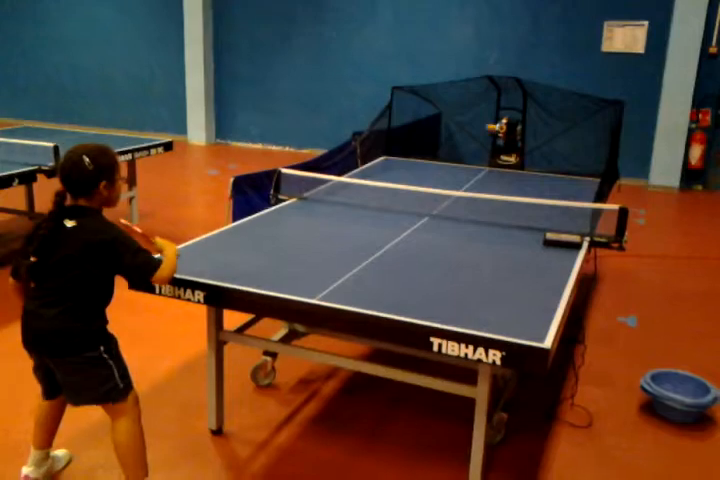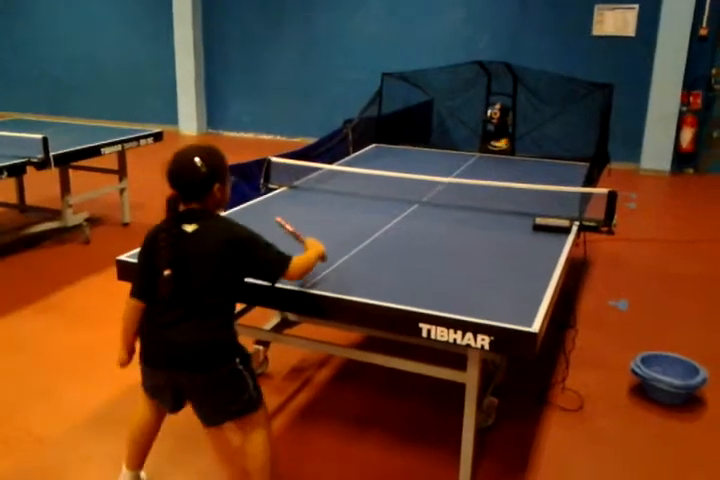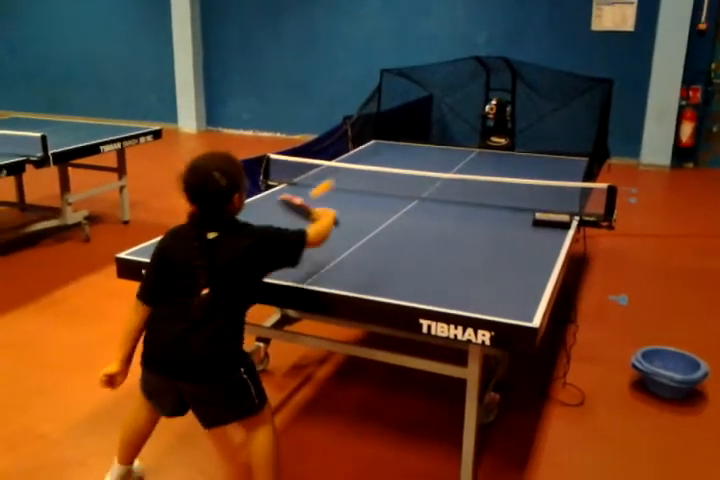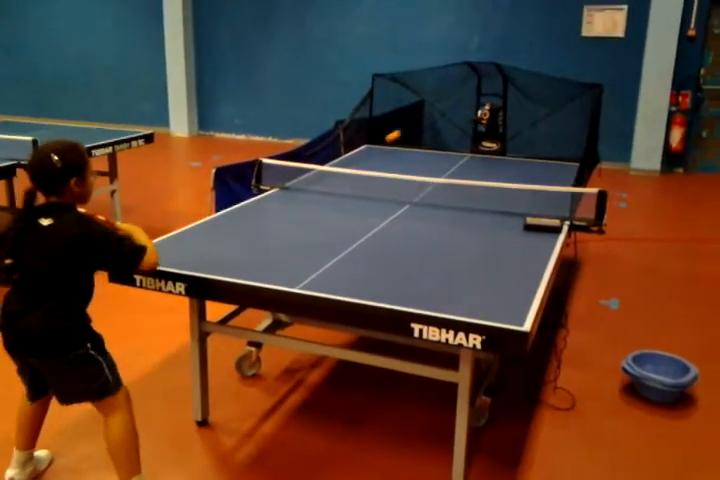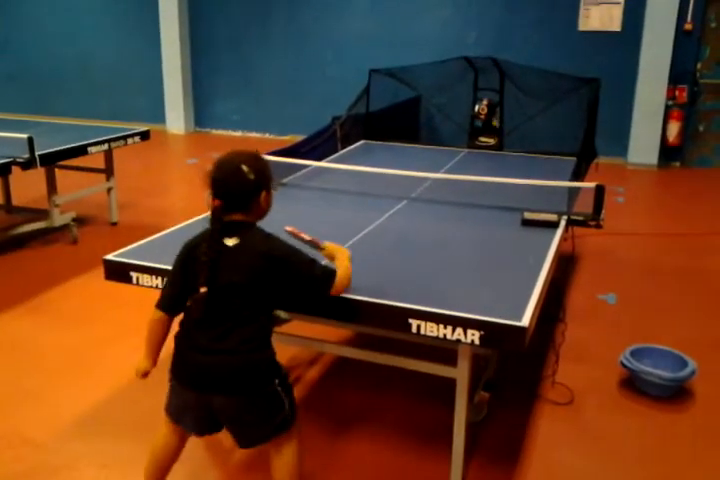
dt=1s
person 1, frame 1
left shoulder: (45, 225)
right shoulder: (107, 236)
left elbow: (18, 280)
right elbow: (161, 275)
right wrist: (170, 250)
left hip: (35, 331)
right hip: (79, 337)
left knee: (57, 390)
right knee: (124, 407)
person 1, frame 2
left shoulder: (157, 237)
right shoulder: (234, 236)
left elbow: (137, 301)
right elbow: (293, 270)
left wrist: (126, 348)
right wrist: (314, 249)
left hip: (158, 348)
right hip: (212, 351)
left knee: (153, 404)
right knee: (254, 422)
person 1, frame 3
left shoulder: (172, 241)
right shoulder: (254, 241)
left elbow: (143, 305)
right elbow: (316, 236)
left wrist: (121, 361)
right wrist: (326, 217)
left hip: (160, 353)
right hip: (214, 360)
left knee: (148, 404)
right knee: (258, 423)
person 1, frame 4
right shoulder: (85, 230)
right elbow: (148, 261)
right wrist: (135, 232)
right hip: (63, 336)
left knee: (38, 392)
right knee: (116, 404)
person 1, frame 5
left shoulder: (195, 248)
right shoulder: (273, 252)
left elbow: (163, 313)
right elbow: (337, 285)
left wrist: (149, 359)
right wrist: (342, 256)
left hip: (191, 367)
right hip: (247, 372)
left knee: (175, 428)
right knee: (282, 439)
